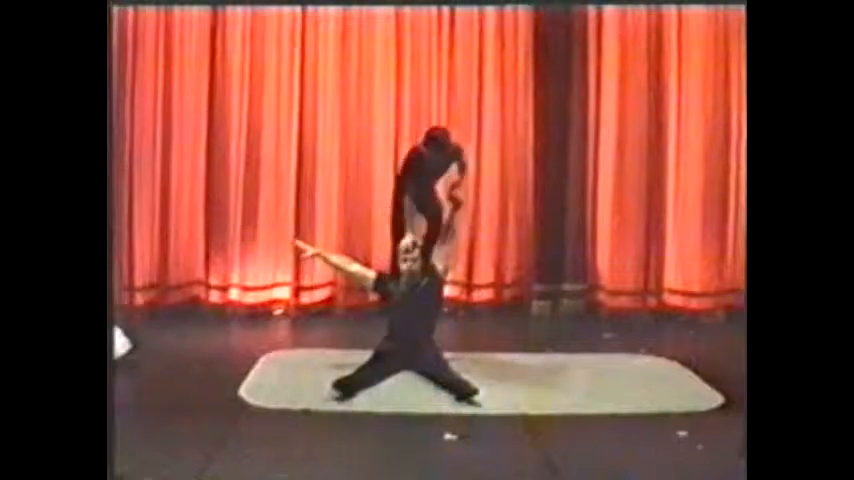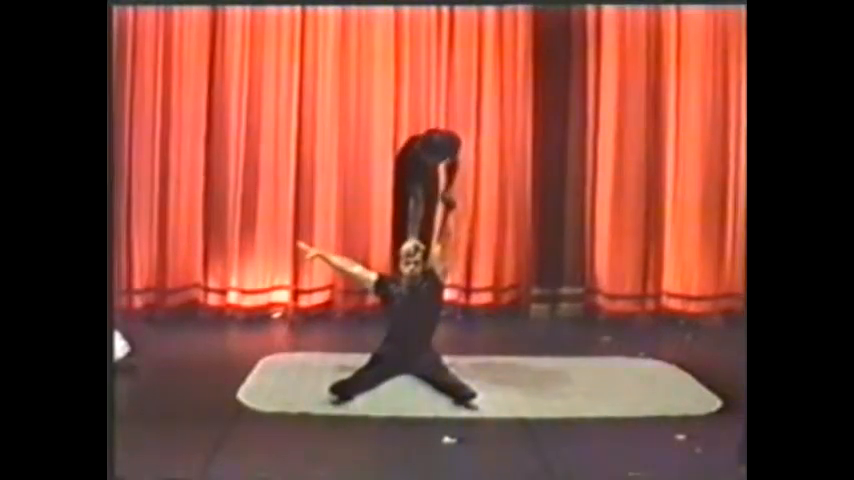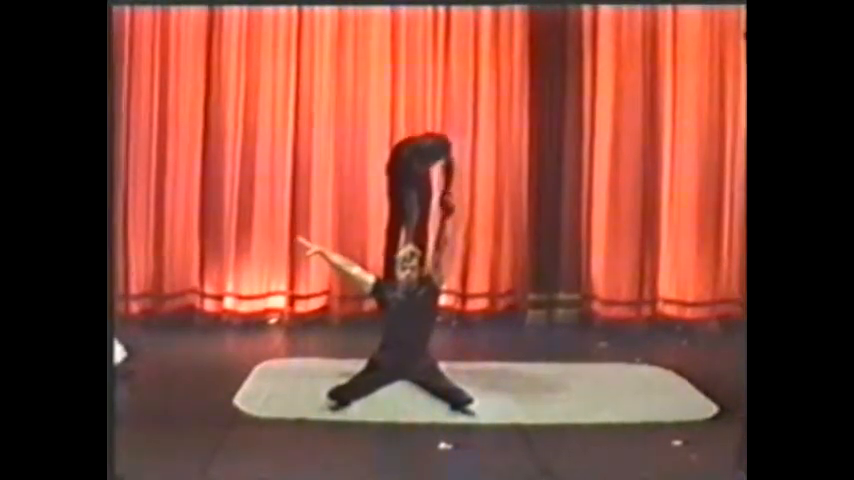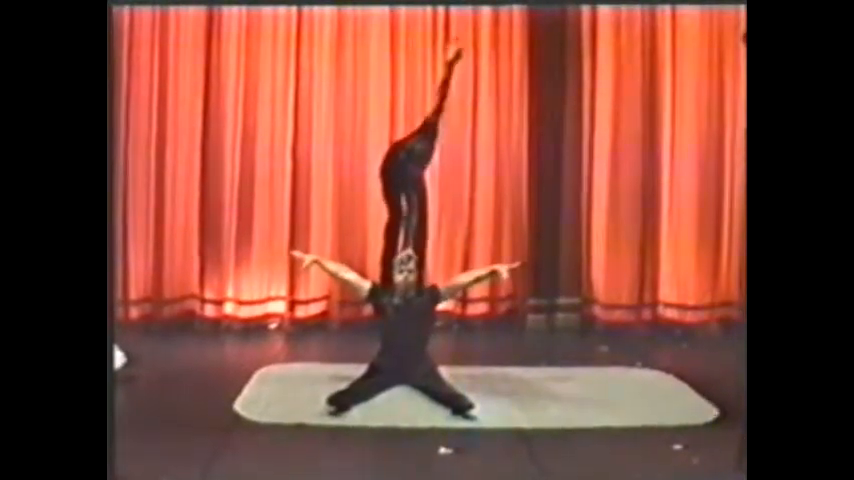
dt=0.7s
person 1, frame 1
left shoulder: (433, 279)
right shoulder: (390, 283)
left elbow: (444, 247)
right elbow: (353, 268)
right wrist: (320, 253)
left hip: (424, 351)
right hip: (393, 350)
right knee: (364, 378)
left ankle: (466, 395)
person 1, frame 2
left shoulder: (432, 283)
right shoulder: (391, 286)
left elbow: (441, 246)
right elbow: (354, 269)
left wrist: (446, 212)
right wrist: (321, 253)
left hip: (423, 355)
right hip: (391, 353)
left knee: (458, 391)
right knee: (357, 383)
left ankle: (464, 399)
right ankle: (342, 395)
person 1, frame 3
left shoulder: (428, 290)
right shoulder: (387, 291)
left elbow: (440, 253)
right elbow: (352, 269)
left wrist: (445, 217)
right wrist: (322, 251)
left hip: (419, 362)
right hip: (388, 360)
left knee: (456, 398)
right knee: (351, 391)
left ankle: (461, 405)
right ankle: (340, 399)
person 1, frame 4
left shoulder: (428, 297)
right shoulder: (382, 296)
left elbow: (461, 281)
right elbow: (348, 275)
left wrist: (492, 270)
right wrist: (317, 260)
left hip: (419, 366)
right hip: (386, 366)
left knee: (458, 404)
right knee: (348, 398)
left ankle: (463, 410)
right ankle: (338, 406)
person 2, frame 1
left shoulder: (454, 151)
right shoulder: (414, 157)
left elbow: (462, 166)
right elbow: (408, 196)
left wrist: (456, 186)
right wrist: (409, 232)
left hip: (427, 192)
right hip: (408, 190)
left knee: (437, 225)
right knee: (401, 235)
person 2, frame 2
left shoulder: (452, 143)
right shoulder: (412, 155)
left elbow: (453, 163)
right elbow: (425, 192)
left wrist: (448, 190)
left hip: (428, 171)
right hip: (408, 170)
left knee: (427, 219)
right knee: (402, 217)
person 2, frame 3
left shoulder: (441, 145)
right shoulder: (402, 158)
left elbow: (449, 164)
right elbow: (407, 209)
left wrist: (446, 194)
left hip: (419, 176)
right hip: (402, 175)
left knee: (421, 221)
right knee: (398, 218)
right ankle: (390, 276)
person 2, frame 4
left shoulder: (425, 137)
right shoulder: (400, 163)
left elbow: (439, 104)
left wrist: (450, 65)
left hip: (409, 178)
right hip: (397, 176)
left knee: (417, 222)
right knee: (398, 220)
left ankle: (413, 279)
right ankle: (387, 279)
